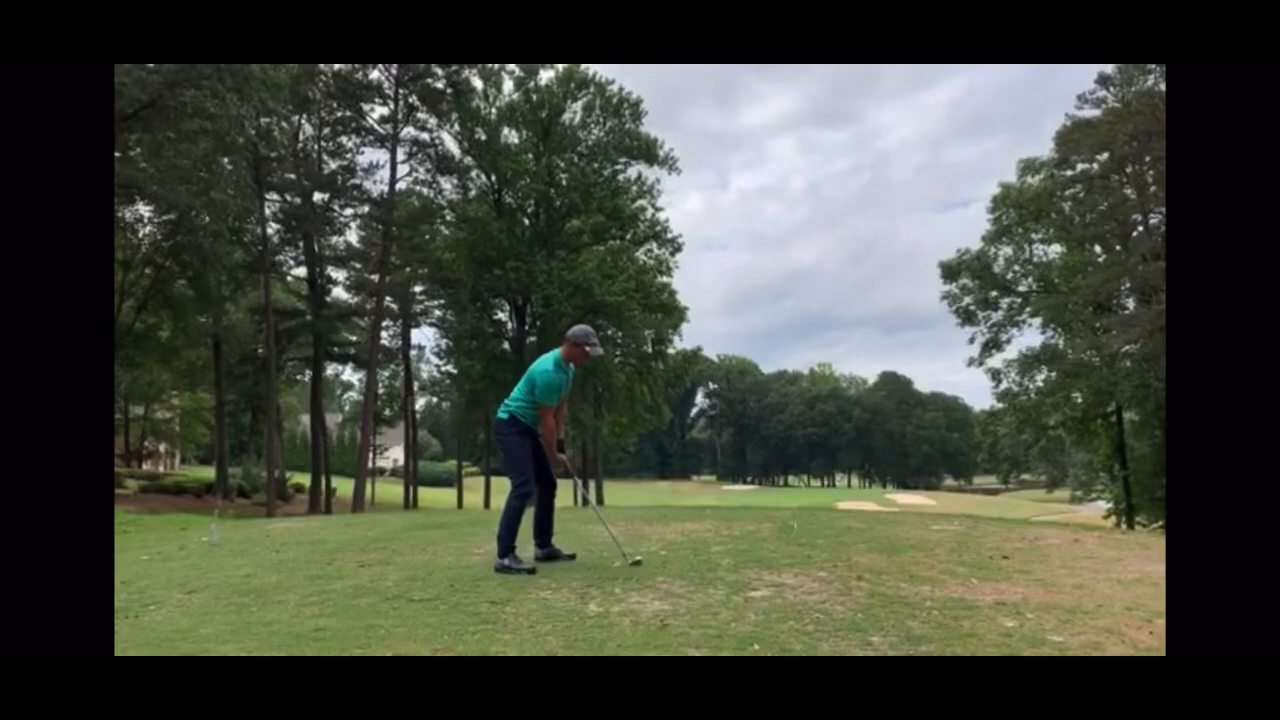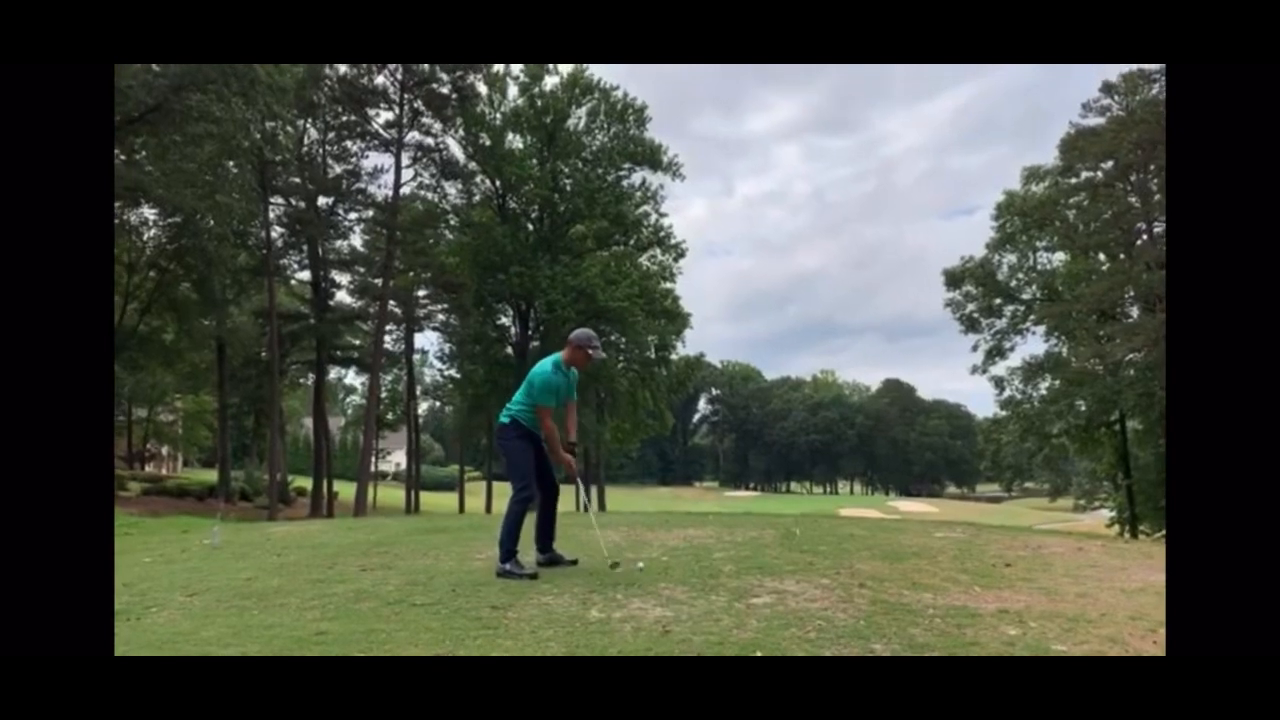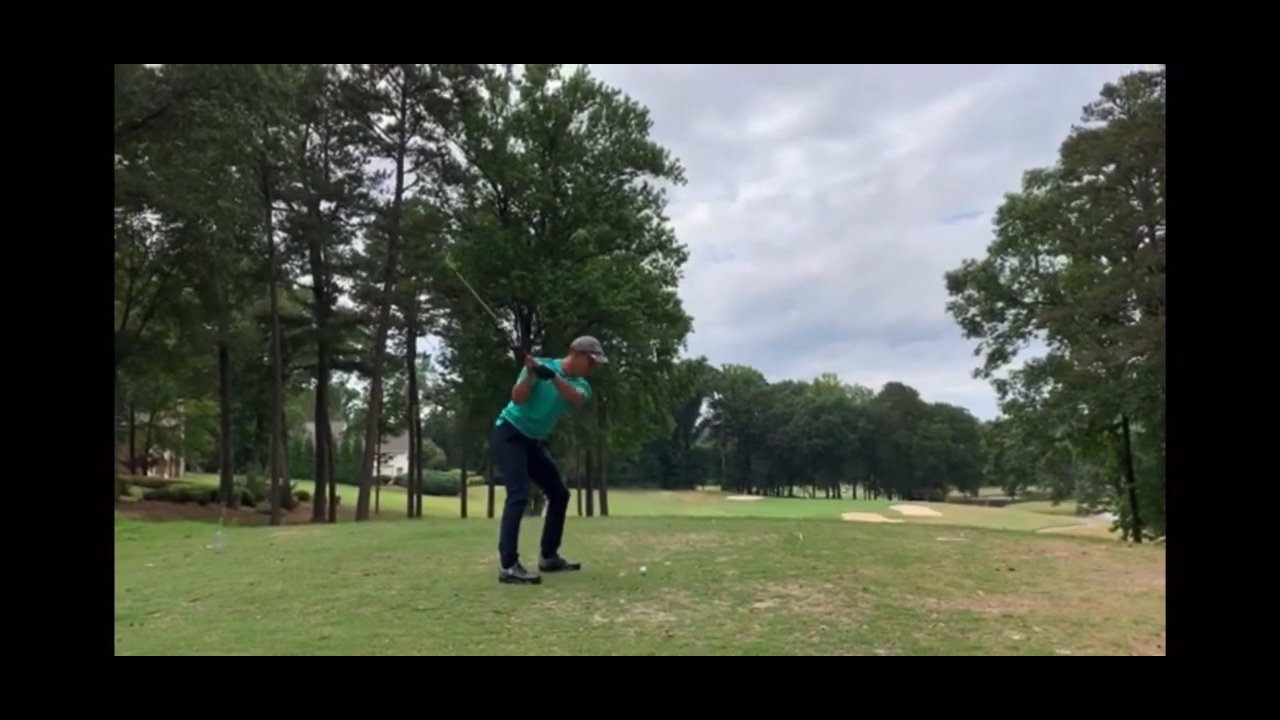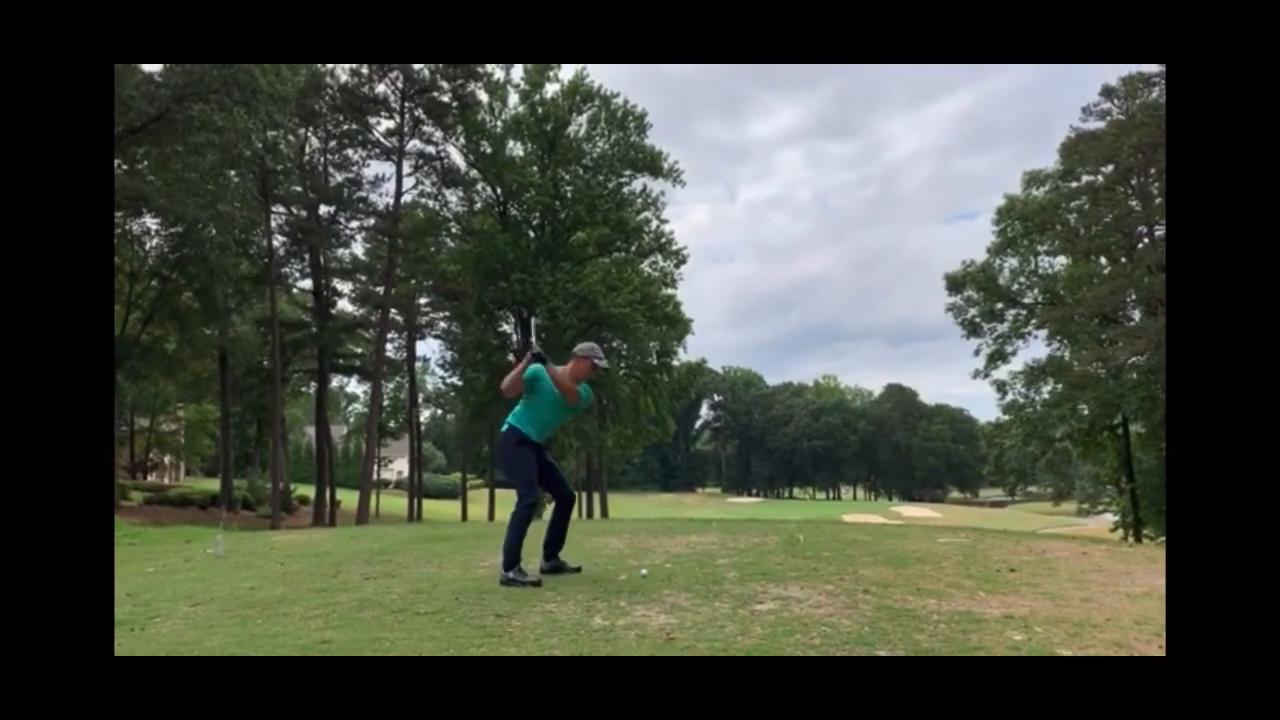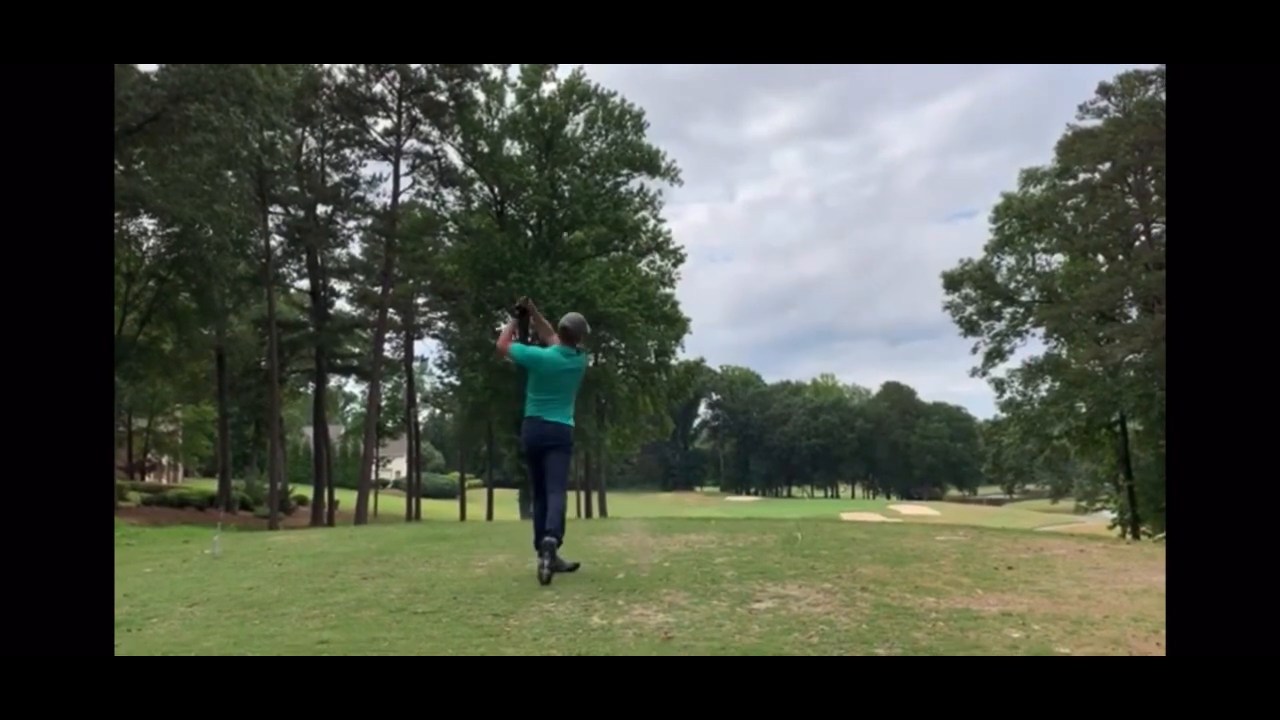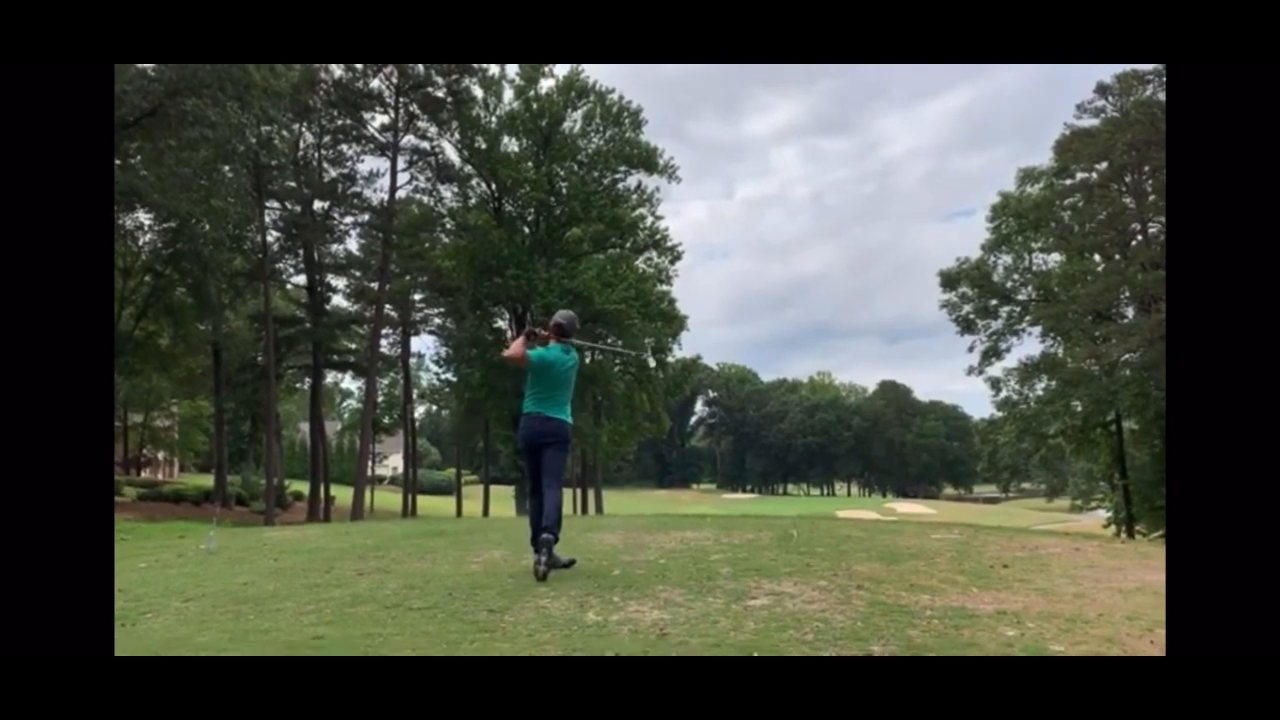
dt=0.5s
person 1, frame 1
left shoulder: (568, 368)
right shoulder: (548, 371)
left elbow: (560, 408)
right elbow: (546, 418)
left wrist: (560, 444)
right wrist: (553, 454)
left hip: (528, 429)
right hip: (511, 425)
left knee: (548, 485)
right knee: (523, 487)
left ankle: (543, 547)
right ankle: (504, 556)
person 1, frame 2
left shoulder: (572, 374)
right shoulder: (547, 373)
left elbow: (570, 410)
right elbow: (545, 419)
left wrist: (571, 447)
right wrist: (561, 455)
left hip: (531, 434)
right hip: (514, 430)
left knee: (550, 489)
right knee: (525, 492)
left ankle: (545, 552)
right ankle: (506, 561)
person 1, frame 3
left shoulder: (582, 387)
right shoulder: (538, 365)
left elbow: (573, 397)
right elbow: (517, 397)
left wrist: (551, 377)
right wrist: (530, 373)
left hip: (534, 441)
right hip: (509, 434)
left knee: (559, 494)
right knee: (518, 496)
left ankle: (549, 556)
right ankle: (508, 565)
person 1, frame 4
left shoulder: (584, 394)
right shoulder: (538, 372)
left elbow: (569, 394)
right elbow: (507, 389)
left wrist: (548, 364)
right wrist: (526, 362)
left hip: (536, 446)
right hip: (515, 441)
left knee: (566, 497)
right knee: (528, 500)
left ankle: (550, 558)
right ankle: (509, 569)
person 1, frame 5
left shoulder: (539, 357)
right shoulder: (581, 360)
left elbow: (502, 347)
right elbow: (553, 342)
left wrist: (514, 319)
right wrist: (534, 312)
left hip: (532, 429)
right hip: (559, 432)
left knee: (540, 492)
right knee: (556, 490)
left ankle: (546, 555)
right ankle: (550, 540)
person 1, frame 6
left shoulder: (546, 357)
right shoulder: (571, 356)
left elbow: (512, 355)
left wrist: (526, 337)
right wrist: (542, 341)
left hip: (531, 425)
right hip: (558, 427)
left knee: (536, 489)
right knee: (552, 486)
left ankle: (542, 550)
right ankle: (548, 536)
